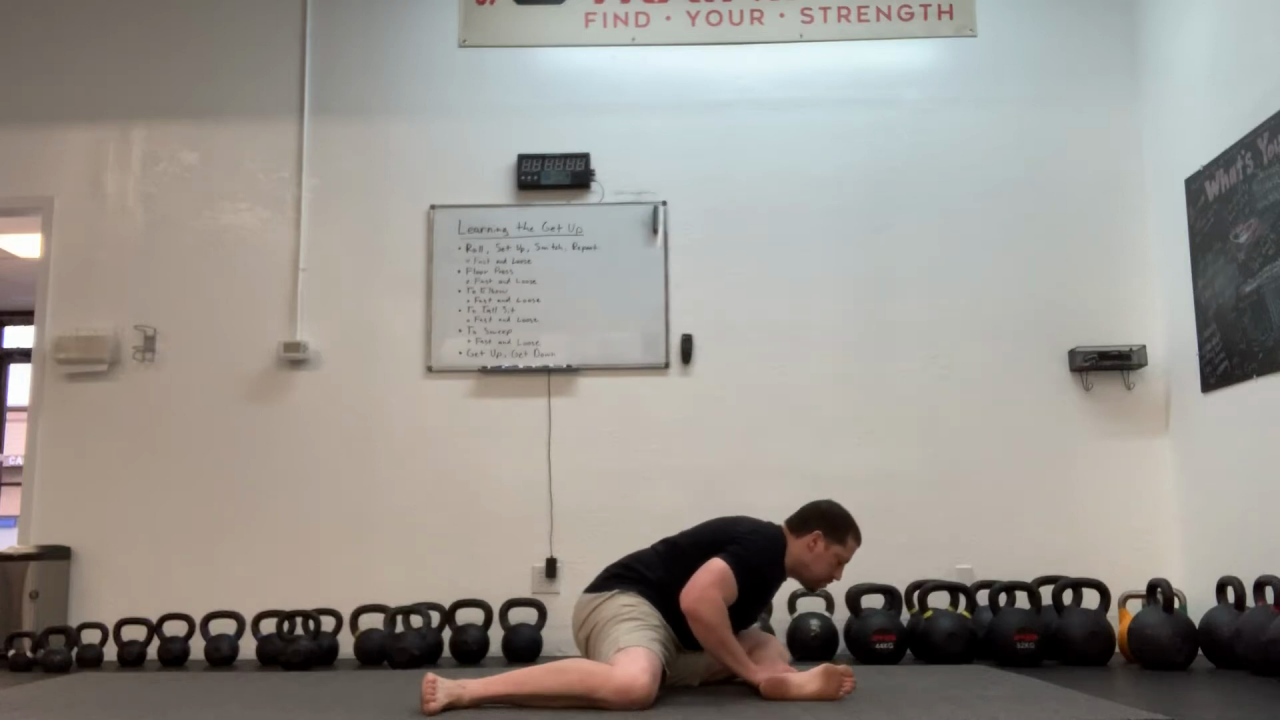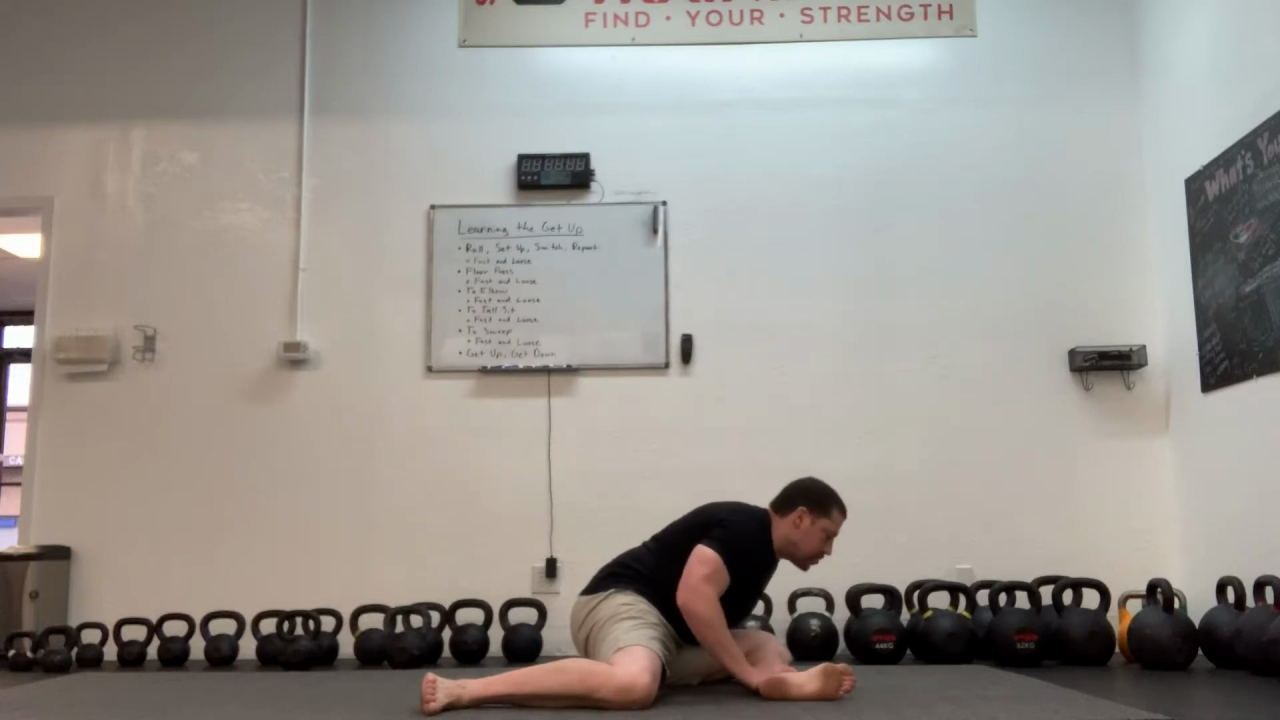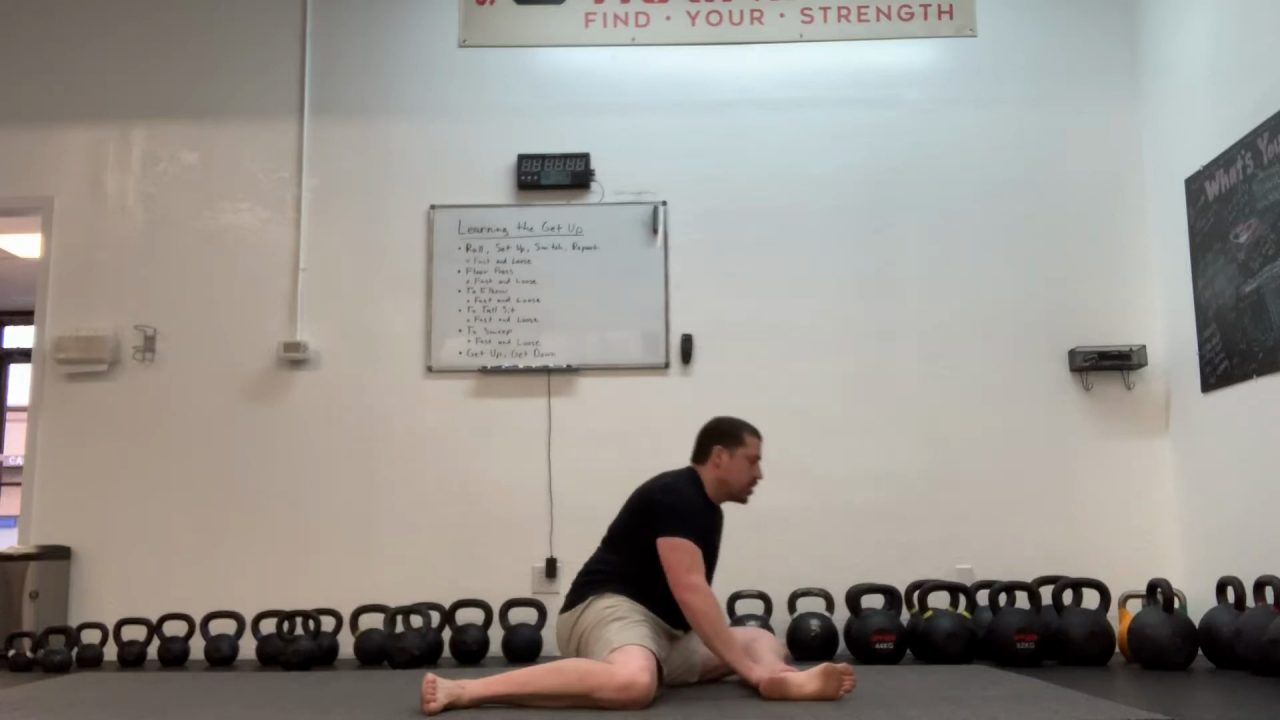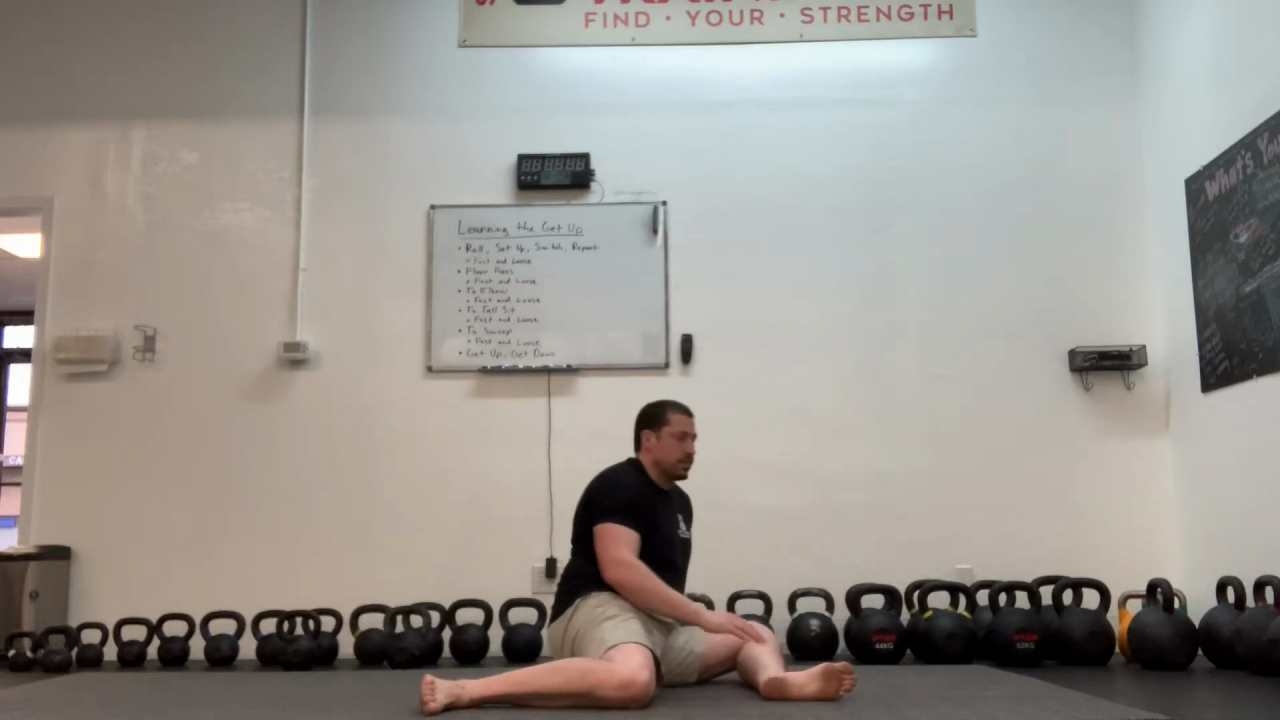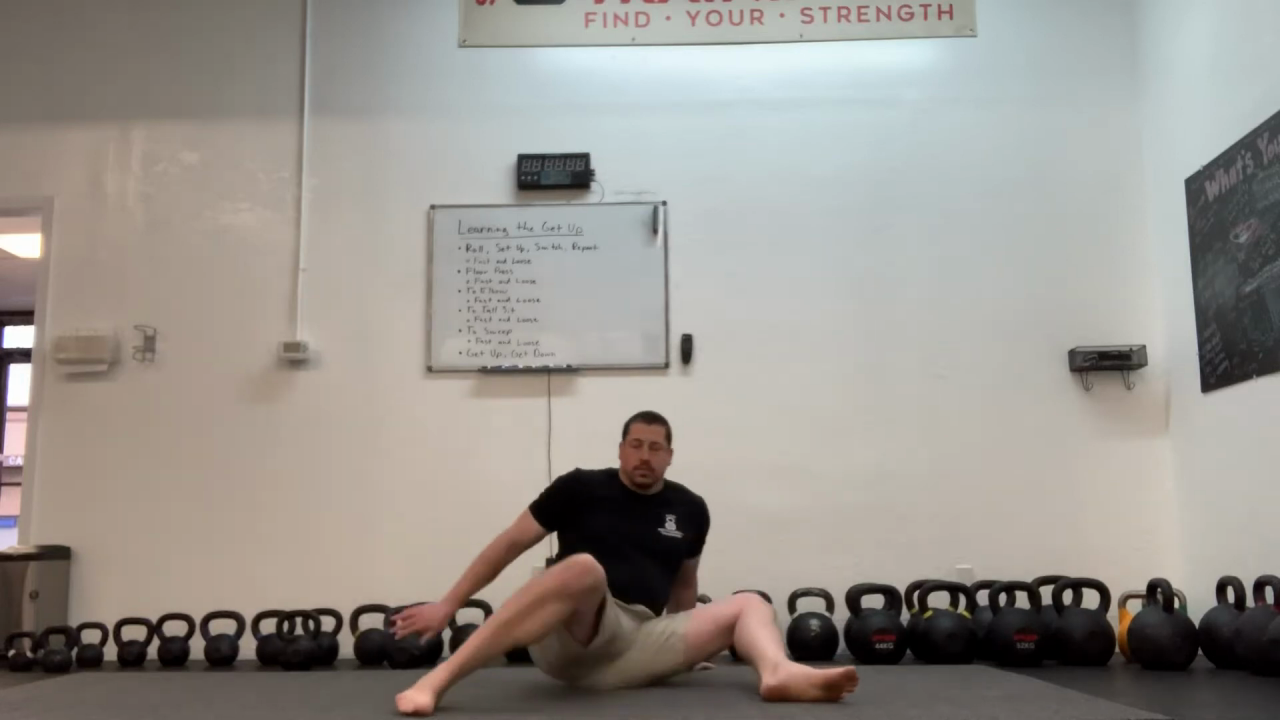
dt=0.5s
person 1, frame 1
left shoulder: (768, 556)
right shoulder: (763, 545)
right elbow: (698, 601)
left wrist: (768, 671)
right wrist: (752, 672)
right hip: (623, 602)
left knee: (772, 650)
right knee: (632, 685)
right ankle: (461, 690)
person 1, frame 2
left shoulder: (763, 548)
right shoulder: (744, 527)
right elbow: (693, 596)
right wrist: (748, 672)
right hip: (622, 602)
left knee: (771, 648)
right knee: (633, 685)
right ankle: (463, 690)
person 1, frame 3
left shoulder: (707, 507)
right shoulder: (677, 496)
left elbow: (692, 593)
right elbow: (689, 590)
right wrist: (748, 669)
right hip: (608, 609)
left knee: (761, 639)
right knee: (632, 684)
left ankle: (784, 681)
right ankle: (462, 690)
person 1, frame 4
left shoulder: (678, 500)
right shoulder: (619, 485)
right elbow: (618, 570)
right wrist: (704, 618)
right hip: (599, 610)
left knee: (756, 636)
right knee: (632, 682)
left ankle: (776, 678)
right ankle: (463, 690)
person 1, frame 5
left shoulder: (689, 509)
right shoulder: (580, 488)
left elbow: (684, 585)
right elbow: (508, 545)
left wrist: (684, 650)
right wrist: (447, 605)
left hip: (638, 643)
right hip: (568, 638)
left knee: (751, 605)
right knee: (585, 569)
left ankle: (779, 673)
right ankle: (438, 680)
